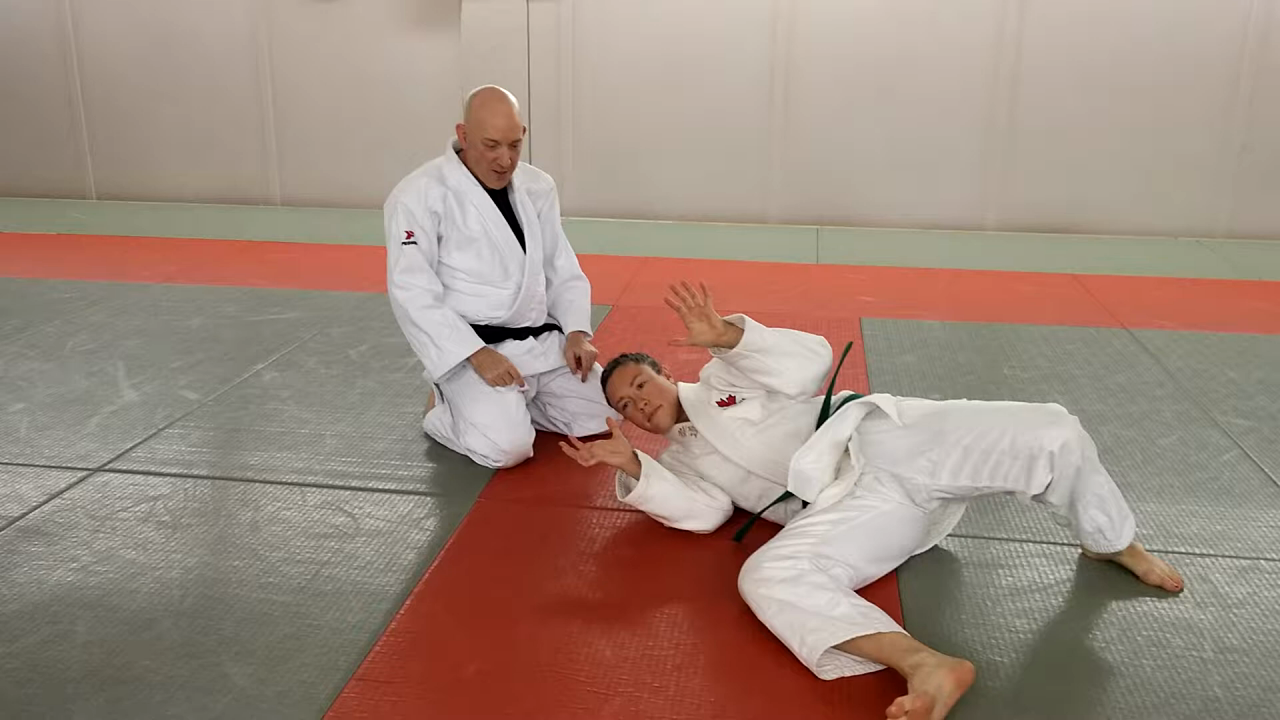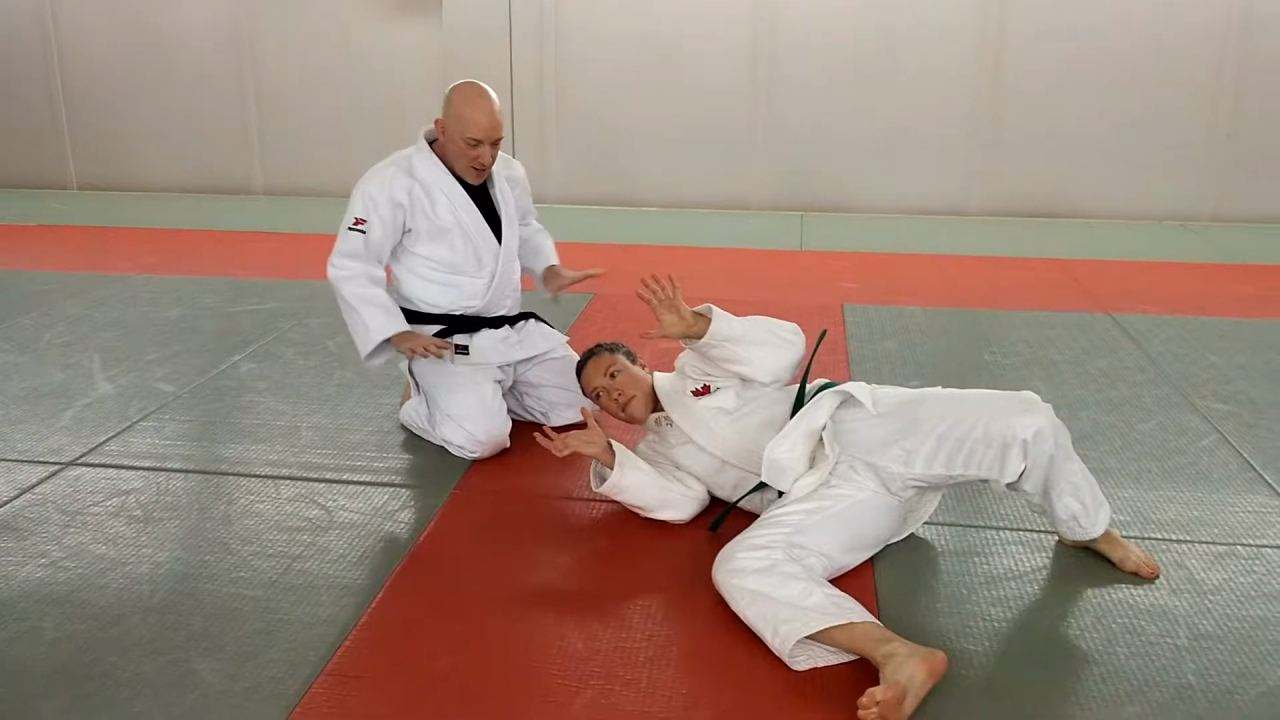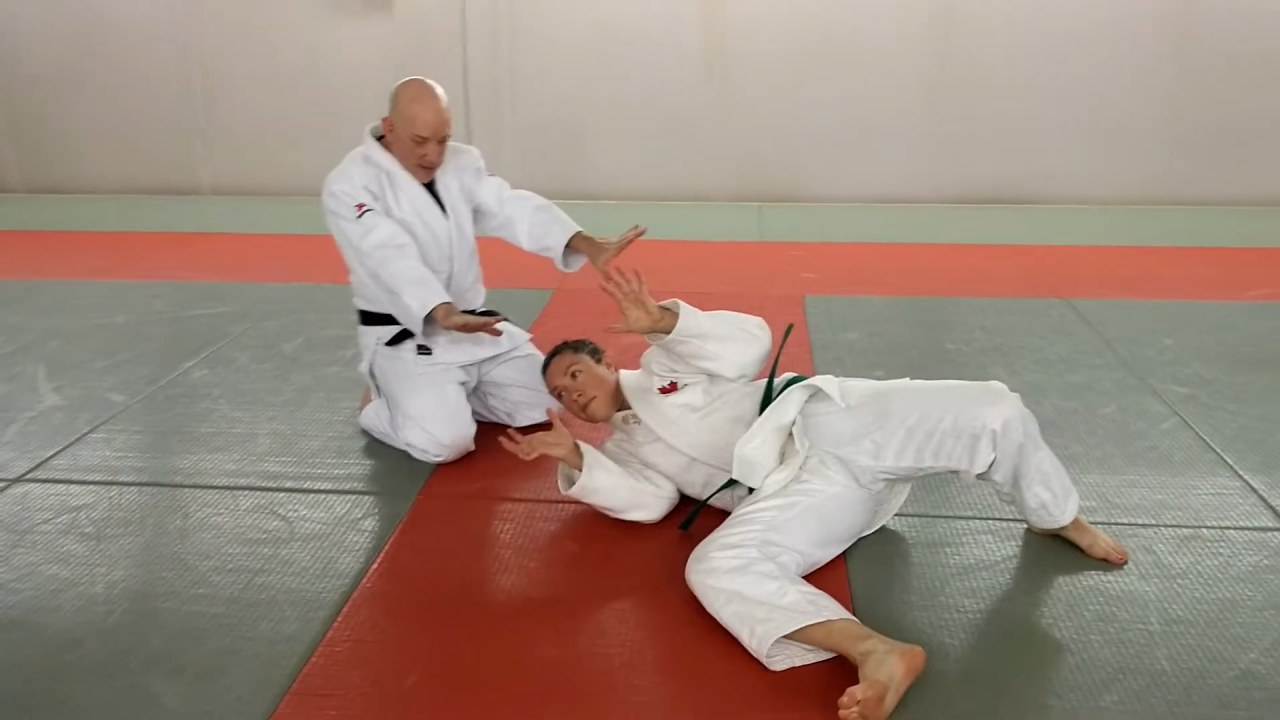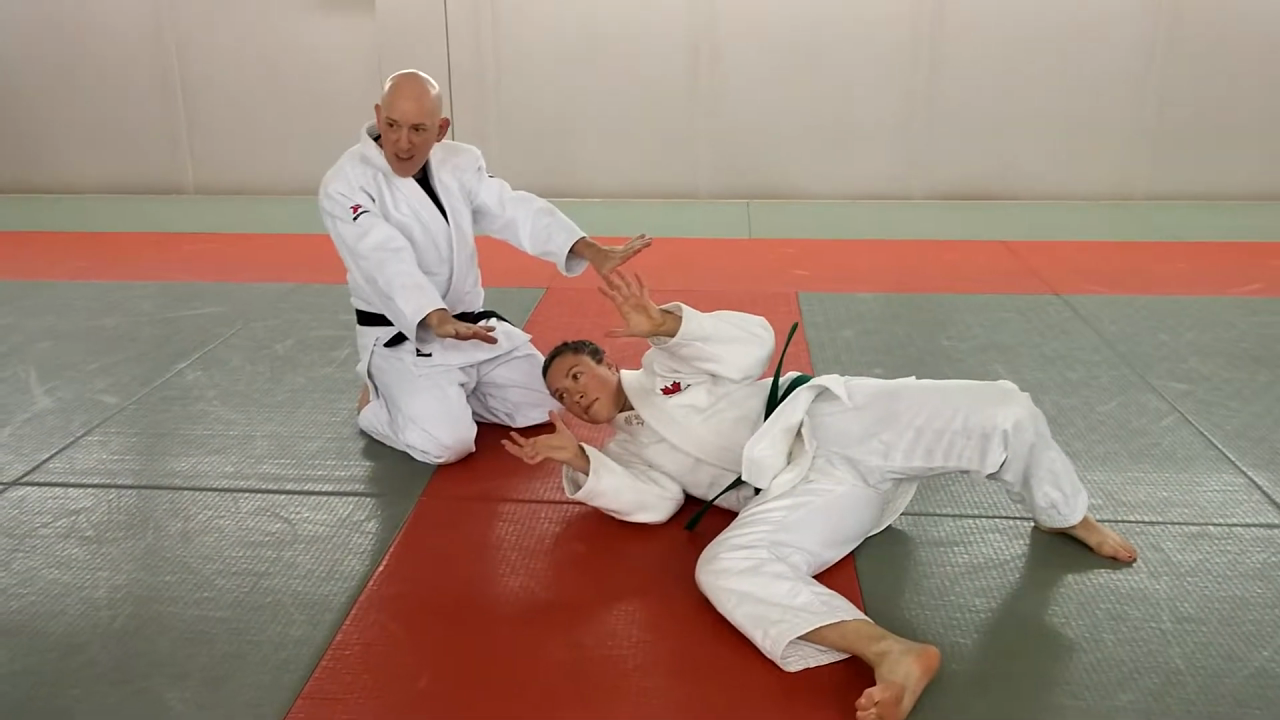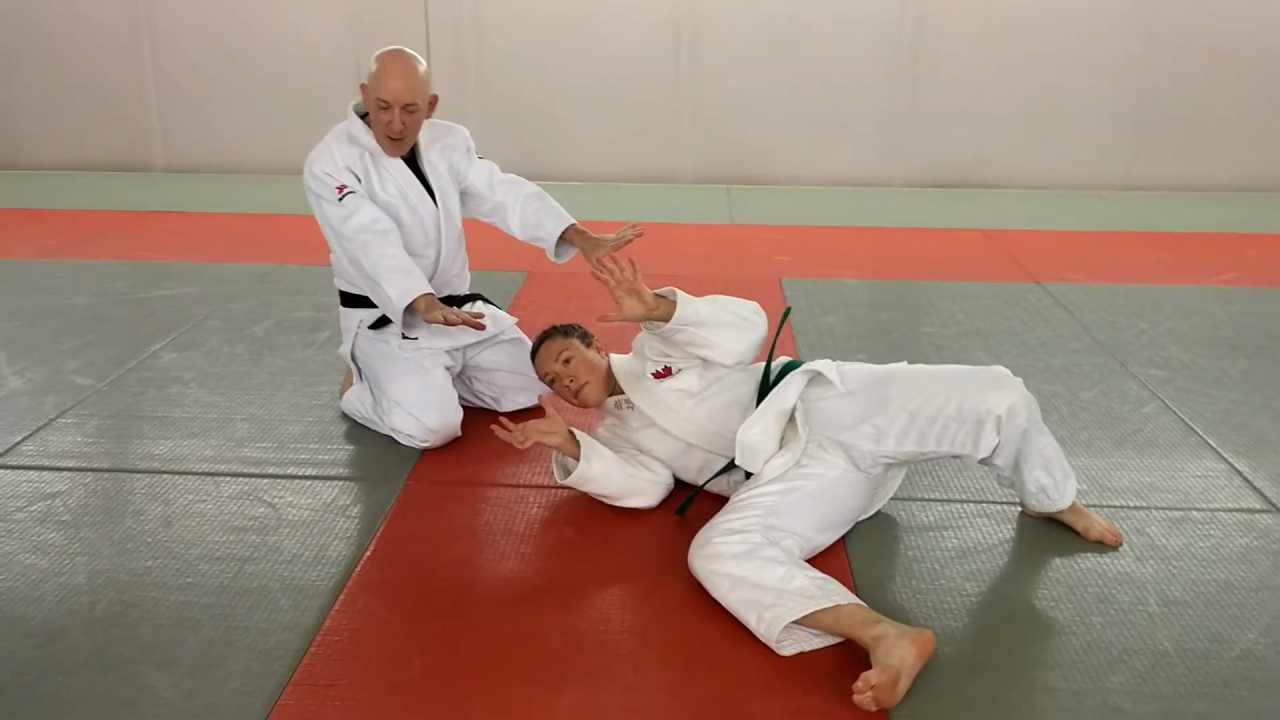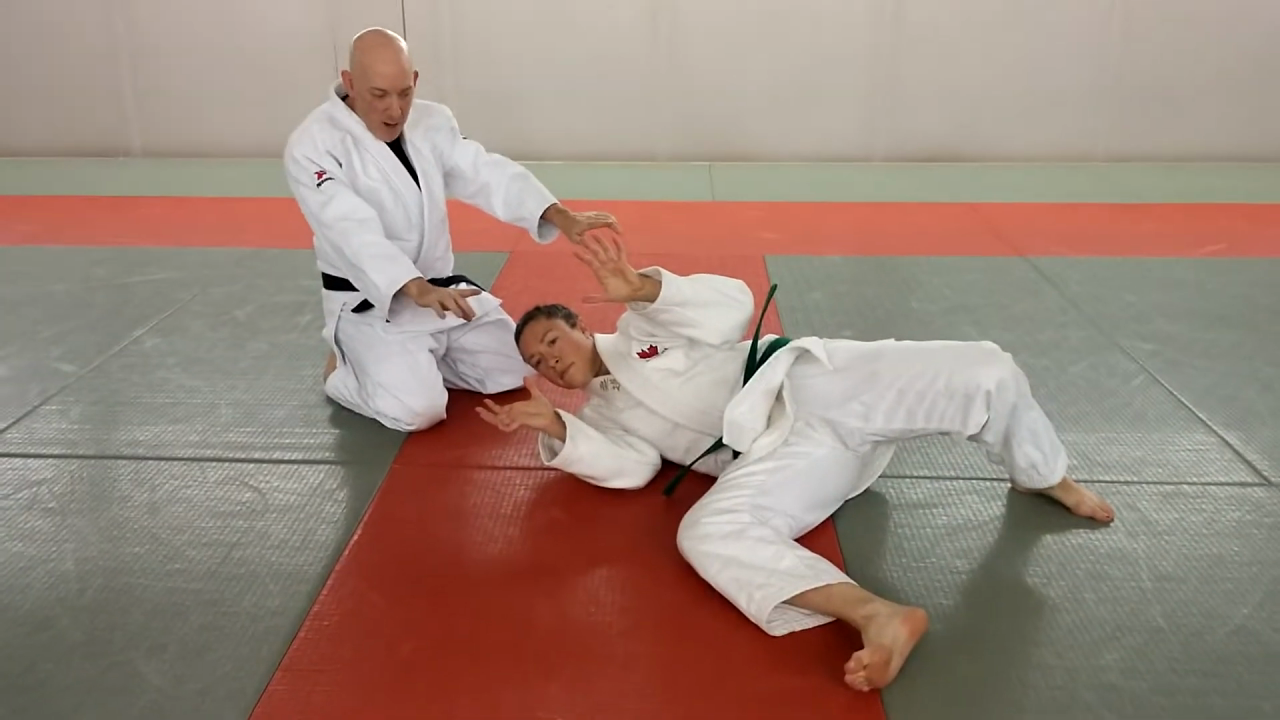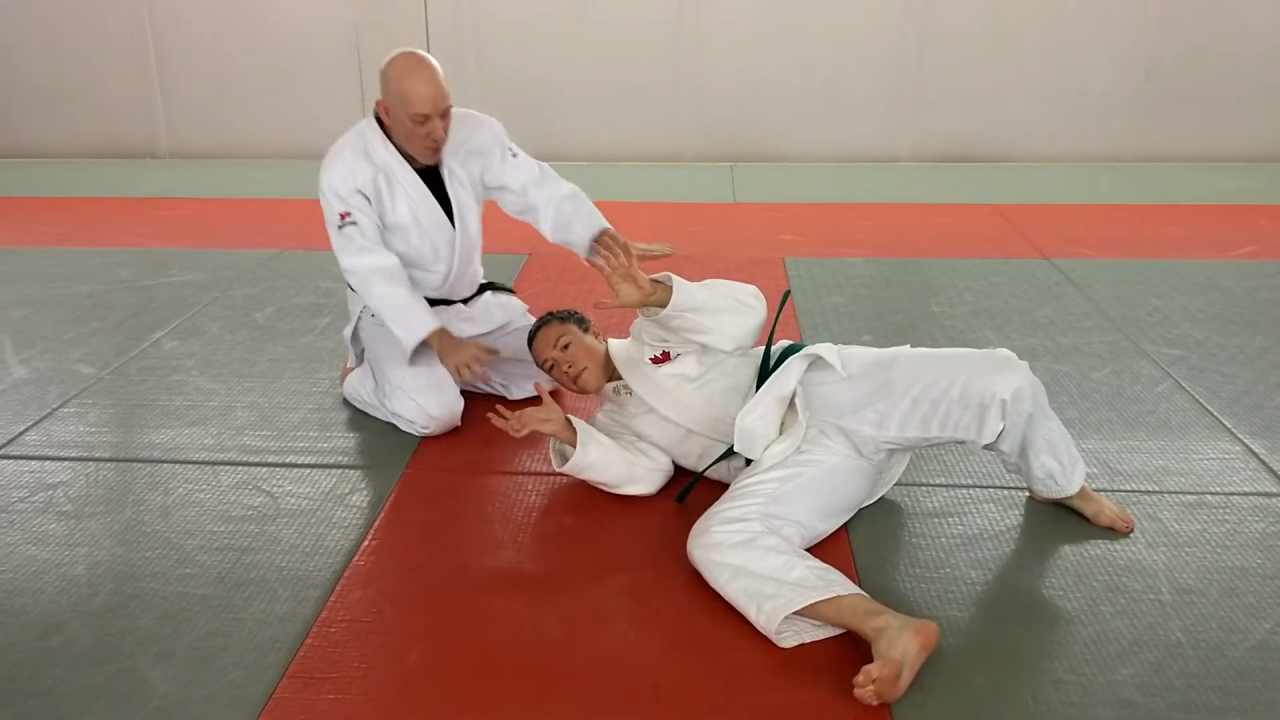
dt=0.5s
person 1, frame 1
left shoulder: (722, 376)
right shoulder: (680, 460)
left elbow: (809, 360)
right elbow: (700, 510)
left wrist: (727, 335)
right wrist: (631, 468)
left hip: (886, 438)
right hip: (845, 501)
left knee: (1049, 432)
right knee: (767, 580)
left ankle: (1113, 545)
right ankle: (928, 667)
person 1, frame 2
left shoulder: (696, 365)
right shoulder: (657, 451)
left elbow: (782, 348)
right elbow: (675, 500)
left wrist: (695, 326)
right wrist: (606, 458)
left hip: (859, 425)
right hip: (822, 491)
left knee: (1022, 421)
right knee: (740, 569)
left ankle: (1089, 532)
right ankle: (899, 656)
person 1, frame 3
left shoulder: (662, 360)
right shoulder: (624, 448)
left elbow: (748, 342)
right elbow: (646, 499)
left wrist: (662, 320)
right wrist: (574, 459)
left hip: (830, 419)
right hip: (792, 485)
left knee: (992, 412)
right knee: (713, 569)
left ankle: (1059, 521)
right ankle: (876, 651)
person 1, frame 4
left shoulder: (663, 364)
right shoulder: (627, 449)
left elbow: (751, 343)
right elbow: (651, 501)
left wrist: (664, 324)
right wrist: (577, 461)
left hip: (836, 419)
right hip: (798, 485)
left knee: (1002, 410)
right knee: (724, 569)
left ankle: (1067, 518)
right ankle: (892, 652)
person 1, frame 5
left shoulder: (655, 344)
right shoulder: (617, 432)
left elbow: (744, 328)
right elbow: (643, 484)
left wrist: (658, 308)
right wrist: (568, 446)
left hip: (826, 404)
right hip: (789, 469)
left knee: (994, 394)
right knee: (716, 555)
left ankle: (1054, 504)
right ankle: (886, 636)
person 1, frame 6
left shoulder: (640, 327)
right shoulder: (602, 414)
left elbow: (730, 307)
right elbow: (630, 466)
left wrist: (642, 288)
right wrist: (554, 428)
left hip: (814, 381)
right hip: (779, 449)
left knee: (984, 371)
right knee: (705, 535)
left ankle: (1044, 479)
right ankle: (877, 614)
person 1, frame 7
left shoulder: (654, 330)
right shoulder: (614, 419)
left elbow: (742, 313)
right elbow: (641, 472)
left wrist: (653, 294)
right wrist: (565, 435)
left hip: (829, 387)
right hip: (790, 455)
left knee: (999, 378)
right knee: (716, 544)
left ankle: (1063, 488)
right ankle: (888, 627)
person 2, frame 1
left shoulder: (537, 187)
right shoulder: (419, 195)
left elbow: (562, 270)
right elbow: (413, 294)
left wrist: (576, 332)
right wrist: (476, 354)
left hip: (542, 342)
right hip: (471, 351)
left knee: (603, 418)
right knee: (506, 447)
left ankle: (510, 401)
right ankle: (443, 408)
person 2, frame 2
left shoulder: (509, 174)
right shoulder: (391, 184)
right elbow: (350, 268)
left wrist: (549, 271)
right wrist: (396, 334)
left hip: (516, 331)
right hip: (445, 343)
left knee: (582, 407)
right knee: (483, 438)
left ankle: (492, 390)
right ankle: (421, 399)
person 2, frame 3
left shoulder: (461, 163)
right shoulder: (349, 184)
left elbow: (513, 210)
right elbow: (391, 259)
left wrist: (586, 244)
right wrist: (443, 314)
left hip: (473, 325)
right hip: (405, 338)
left knee: (546, 405)
right knee: (445, 441)
left ankle: (454, 393)
right ankle: (382, 401)
person 2, frame 4
left shoulder: (459, 163)
right shoulder: (346, 184)
left elbow: (514, 212)
right elbow: (386, 262)
left wrist: (591, 251)
right wrist: (438, 320)
left hip: (471, 324)
right hip: (403, 338)
left knee: (546, 404)
right knee: (446, 442)
left ankle: (450, 394)
right ankle: (377, 404)
person 2, frame 5
left shoulder: (448, 141)
right shoulder: (331, 162)
left elbow: (503, 194)
right elbow: (373, 244)
left wrist: (581, 238)
right wrist: (424, 304)
left hip: (457, 308)
right hip: (386, 321)
left knee: (530, 389)
right knee: (432, 426)
left ankle: (437, 378)
right ankle: (363, 387)
person 2, frame 6
left shoulder: (432, 121)
right shoulder: (312, 145)
left elbow: (486, 175)
right elbow: (353, 231)
left wrist: (560, 216)
right wrist: (416, 289)
left hip: (442, 290)
right hip: (370, 304)
left knee: (515, 371)
right knee: (417, 409)
left ankle: (420, 360)
right ankle: (345, 370)
person 2, frame 7
left shoulder: (473, 131)
right shoulder: (345, 167)
left elbow: (536, 189)
right elbow: (369, 271)
left wrist: (609, 242)
right wrist: (439, 342)
left hip: (474, 302)
right hip: (394, 313)
left knee: (544, 376)
right knee: (432, 413)
left ankle: (454, 366)
right ankle: (359, 373)
